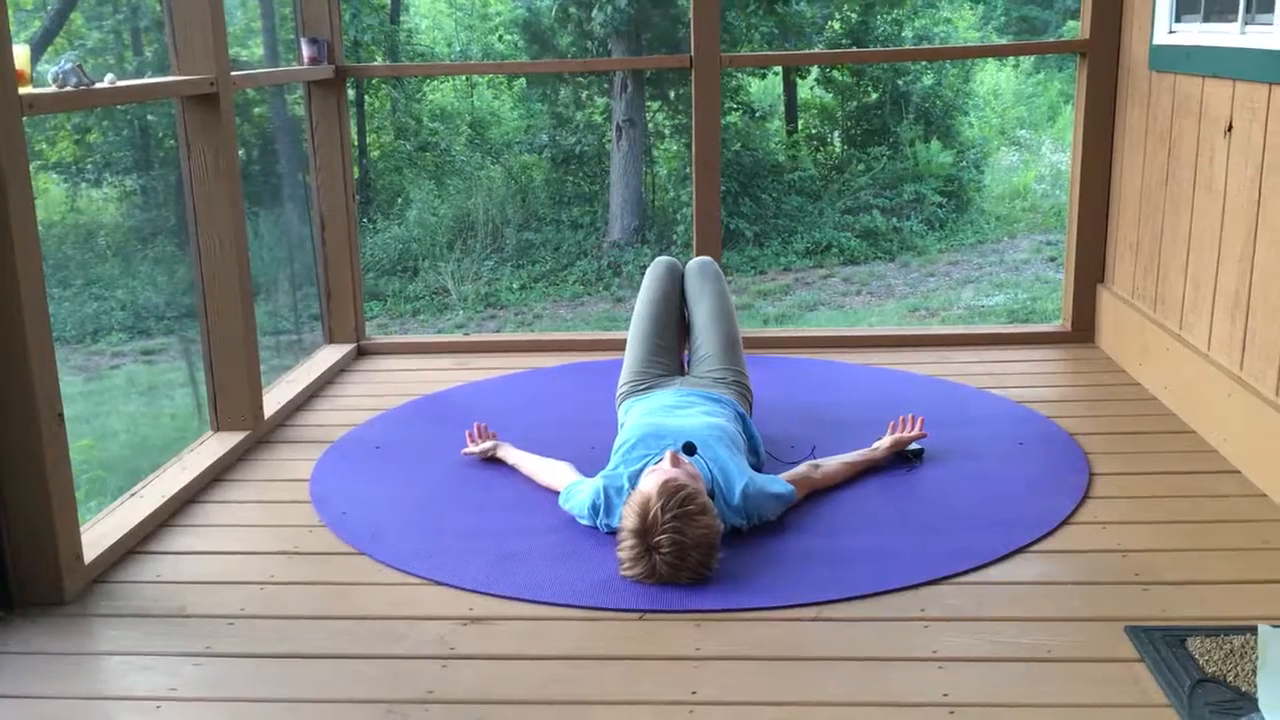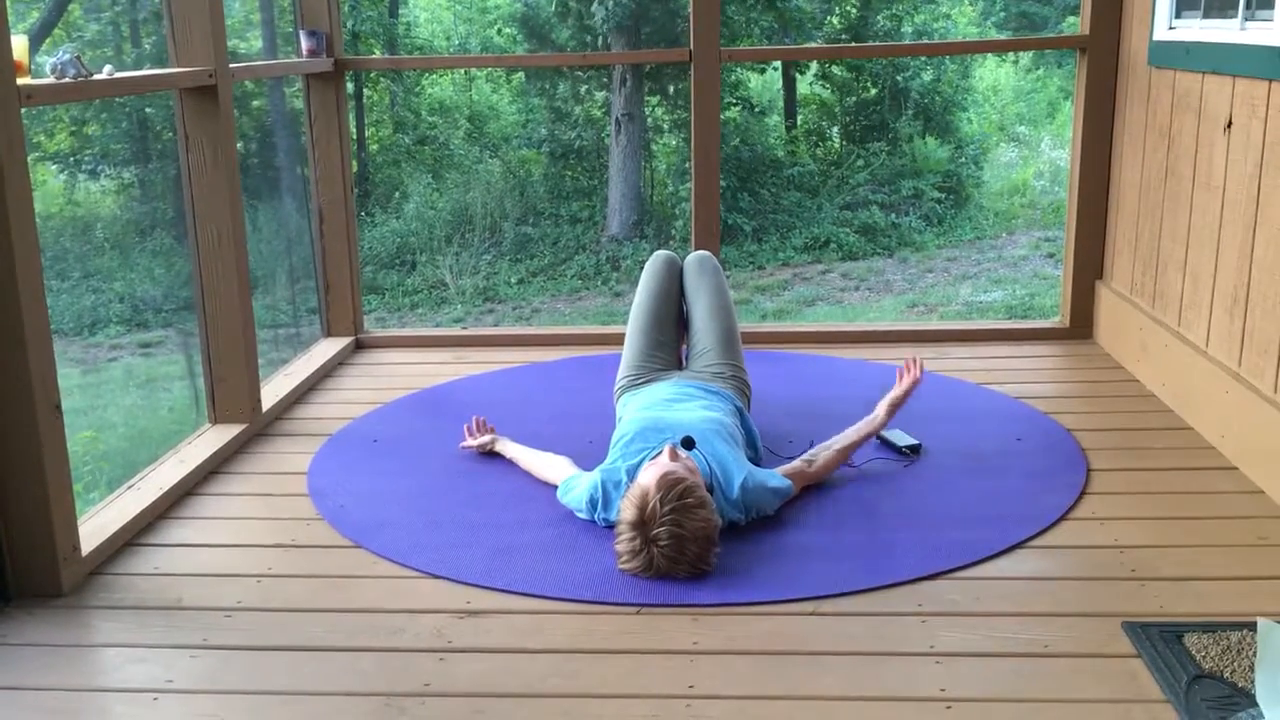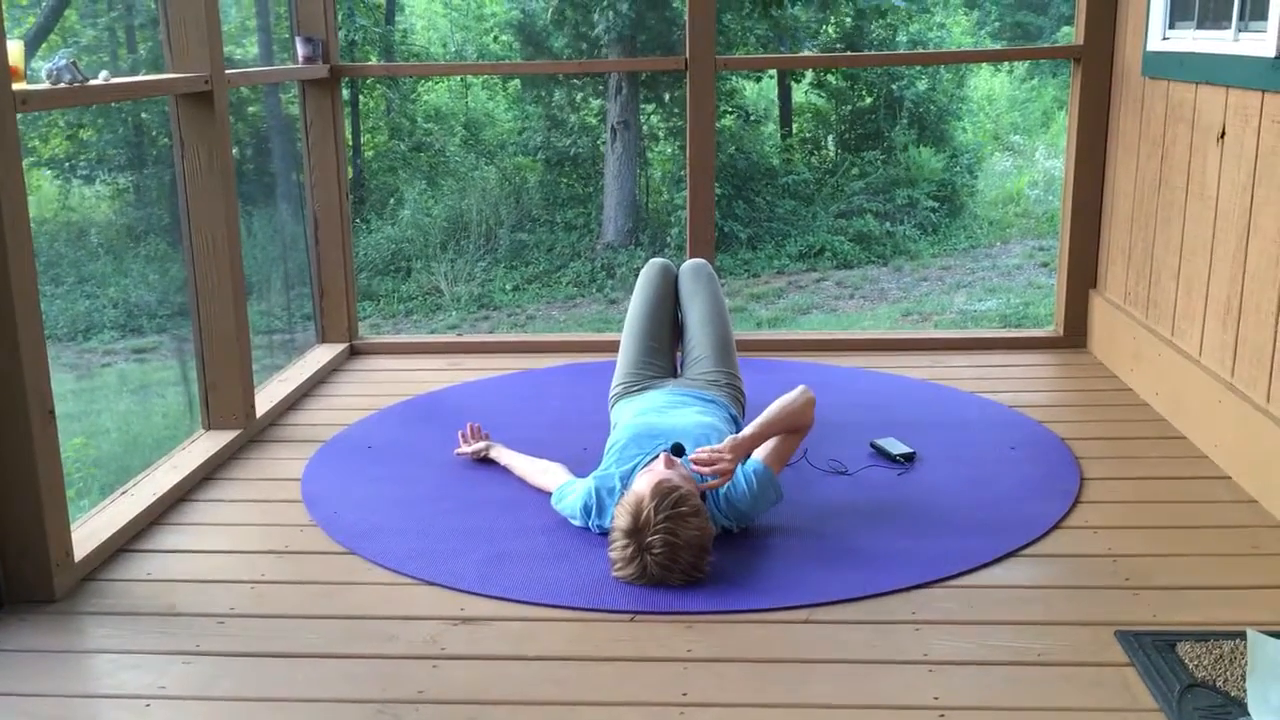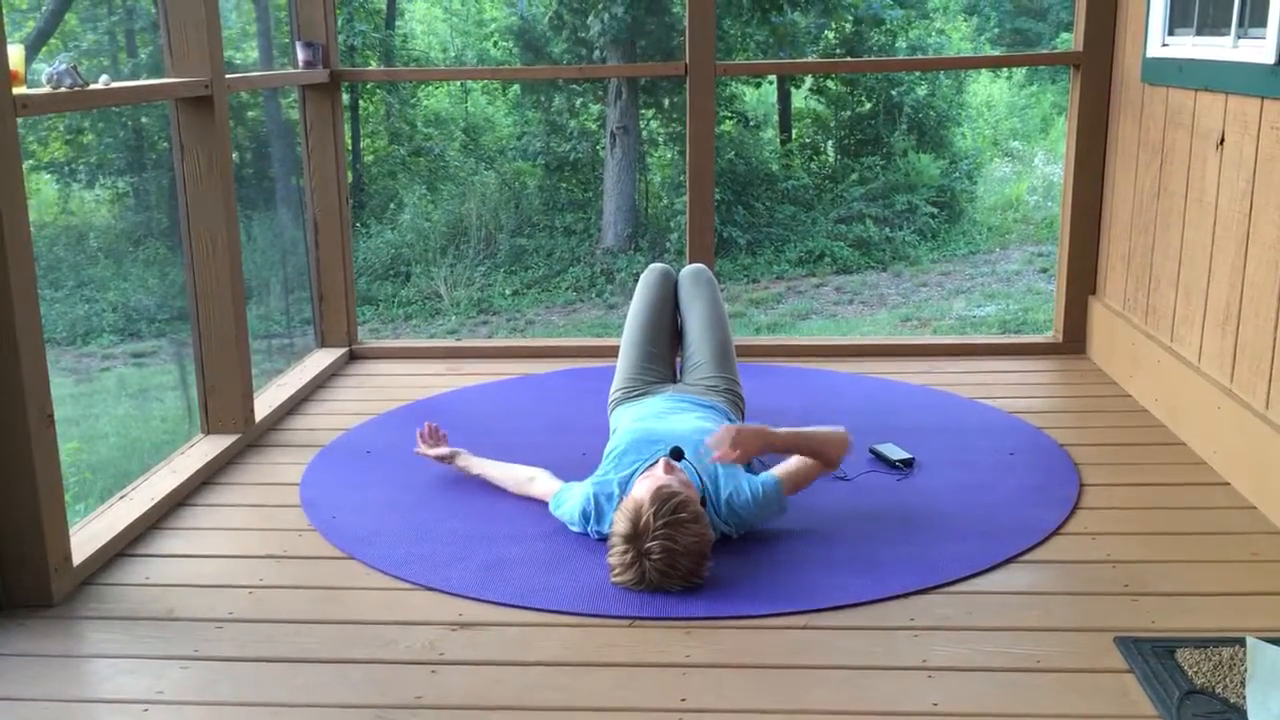
dt=1s
person 1, frame 1
left shoulder: (606, 503)
right shoulder: (744, 500)
left elbow: (560, 474)
right elbow: (812, 472)
left wrist: (500, 449)
right wrist: (880, 451)
left hip: (644, 396)
right hip: (721, 398)
left knee: (665, 267)
right knee: (702, 267)
person 1, frame 2
left shoulder: (602, 498)
right shoulder: (741, 495)
left elbow: (561, 468)
right elbow: (810, 466)
left wrist: (500, 443)
right wrist: (885, 411)
left hip: (641, 390)
right hip: (718, 392)
left knee: (663, 263)
right knee: (701, 262)
person 1, frame 3
left shoulder: (596, 505)
right shoulder: (734, 501)
left elbow: (551, 472)
right elbow: (803, 399)
left wrist: (493, 449)
right wrist: (743, 442)
left hip: (637, 396)
right hip: (713, 398)
left knee: (659, 270)
right knee: (695, 270)
person 1, frame 4
left shoulder: (594, 508)
right shoulder: (735, 506)
left elbow: (535, 480)
right elbow: (837, 444)
left wrist: (459, 456)
right wrist: (763, 439)
left hip: (636, 405)
right hip: (712, 403)
left knee: (659, 275)
right knee: (695, 275)
left ankle: (675, 338)
